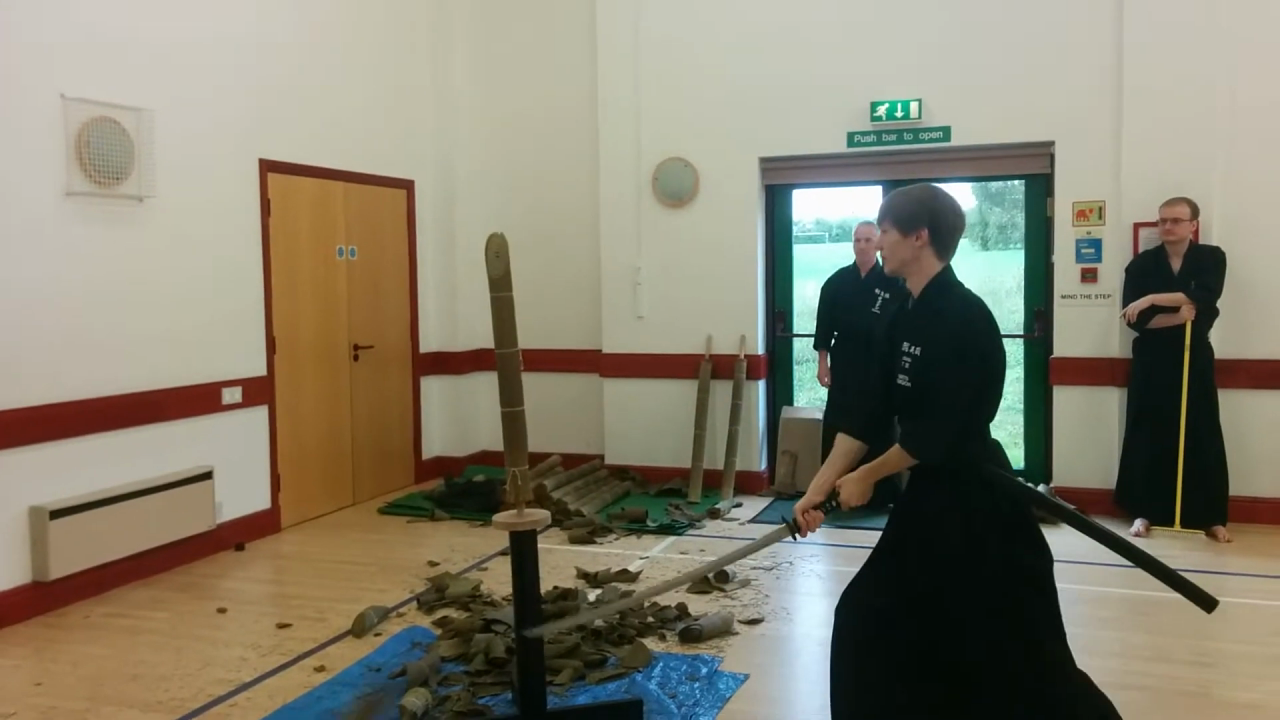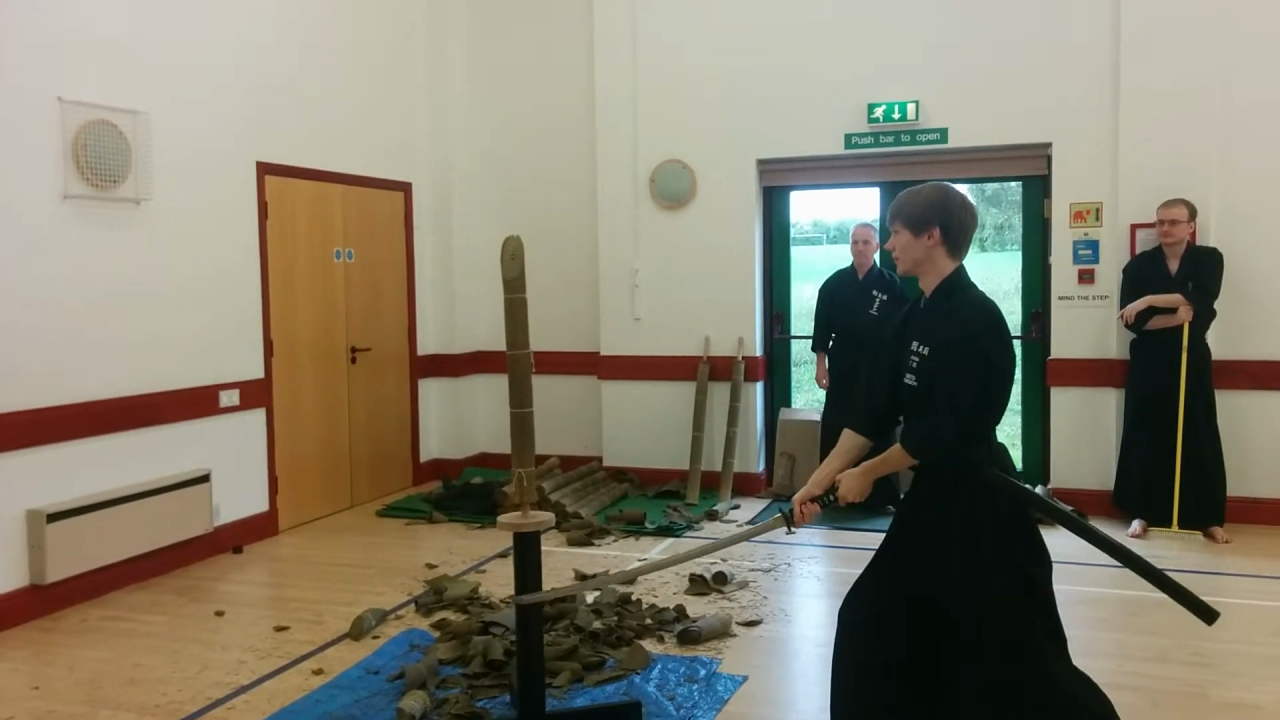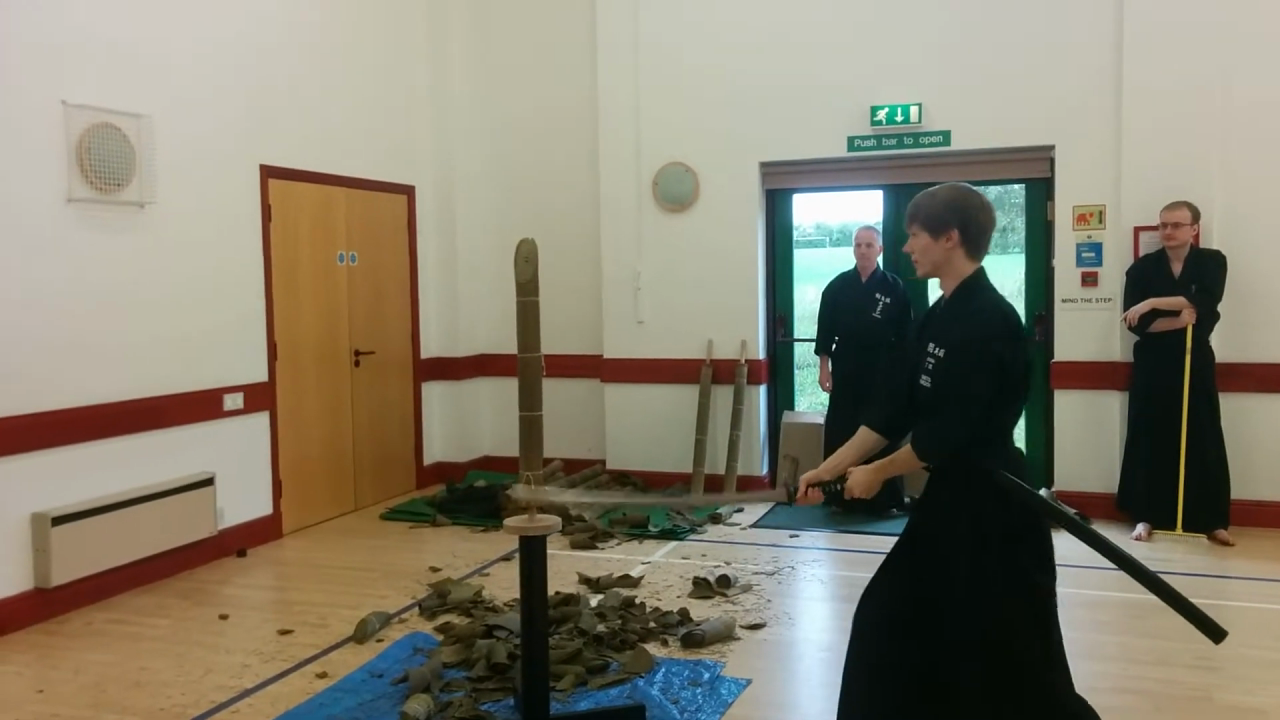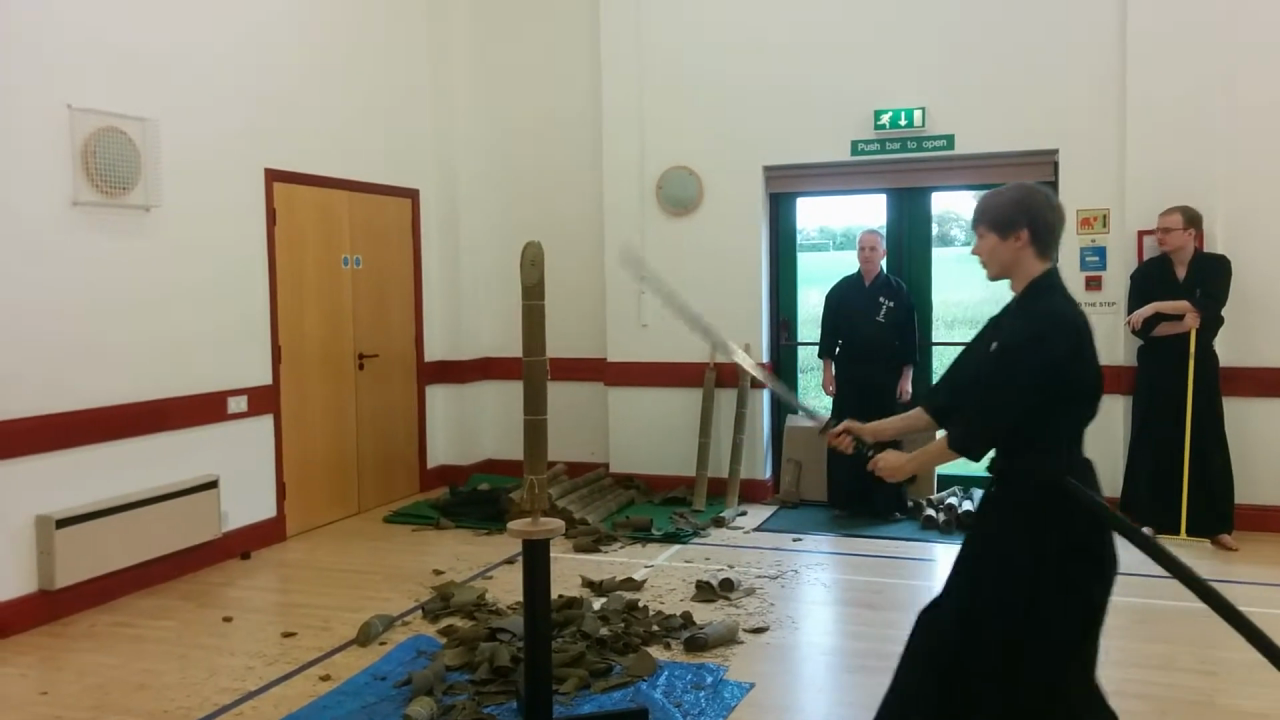
dt=0.3s
person 1, frame 1
left shoulder: (964, 319)
right shoulder: (907, 317)
left elbow: (936, 432)
right elbow: (870, 411)
left wrist: (866, 477)
right wrist: (820, 485)
left hip: (975, 501)
right hip: (931, 496)
left knee: (1018, 651)
right knee: (871, 620)
person 1, frame 2
left shoulder: (973, 319)
right shoulder: (917, 316)
left elbow: (939, 431)
right elbow: (874, 408)
left wrist: (868, 473)
right wrist: (822, 477)
left hip: (977, 501)
right hip: (936, 494)
left knee: (1012, 648)
right knee: (875, 619)
person 1, frame 3
left shoulder: (990, 323)
right shoulder: (941, 316)
left elbow: (948, 432)
right elbow: (896, 409)
left wrist: (877, 473)
right wrist: (832, 467)
left hip: (990, 504)
right hip: (952, 496)
left knee: (1008, 657)
right knee: (892, 622)
person 1, frame 4
left shoulder: (1050, 323)
right shoulder: (1023, 316)
left elbow: (984, 422)
right elbow: (952, 398)
left wrist: (910, 462)
right wrist: (874, 430)
left hip: (1050, 508)
right hip: (1024, 497)
left knee: (1042, 662)
right knee: (960, 633)
person 2, frame 1
left shoulder: (1211, 258)
right shoulder: (1141, 264)
left elbow: (1203, 298)
right elbow: (1135, 318)
left wrist: (1152, 299)
right wrist: (1178, 316)
left hip: (1194, 357)
right hip: (1152, 359)
left knee: (1202, 436)
right knee: (1147, 435)
left ankle: (1211, 517)
right ankle: (1143, 512)
person 2, frame 2
left shoulder: (1208, 260)
right shoulder: (1139, 265)
left elbow: (1200, 301)
right elbow: (1132, 320)
left wrist: (1150, 300)
right wrist: (1175, 317)
left hip: (1191, 358)
right hip: (1150, 360)
left knee: (1199, 438)
right knee: (1145, 437)
left ankle: (1208, 517)
right ankle: (1141, 513)
person 2, frame 3
left shoulder: (1212, 262)
right shoulder: (1142, 268)
left elbow: (1204, 303)
right elbow: (1137, 323)
left wrist: (1153, 303)
right wrist: (1178, 319)
left hip: (1195, 361)
right hip: (1153, 363)
left knee: (1204, 440)
right knee: (1148, 439)
left ankle: (1213, 520)
right ankle: (1146, 516)
person 2, frame 4
left shoulder: (1216, 266)
right shoulder: (1146, 272)
left elbow: (1208, 308)
right elbow: (1139, 326)
left wrist: (1157, 306)
right wrist: (1181, 324)
left hip: (1199, 366)
right hip: (1157, 367)
left knee: (1207, 445)
right knee: (1152, 444)
left ankle: (1217, 525)
right ankle: (1149, 520)
person 3, frame 1
left shoulder: (891, 283)
right shoulder: (837, 282)
right elbow: (824, 324)
right wrist: (823, 362)
right hip: (844, 367)
left knee: (880, 431)
right knee: (838, 429)
left ankle: (881, 493)
person 3, frame 2
left shoulder: (890, 284)
right shoulder: (834, 284)
right elbow: (822, 326)
right wrist: (821, 364)
right hip: (842, 368)
left knee: (879, 432)
right knee: (836, 431)
left ankle: (881, 496)
person 3, frame 3
left shoulder: (893, 287)
right shoulder: (837, 286)
left elbow: (905, 333)
right elbow: (825, 329)
right wrist: (824, 367)
left hip: (881, 372)
right hip: (845, 371)
right knee: (840, 433)
left ankle: (885, 499)
right ankle: (843, 497)
person 3, frame 4
left shoulder: (897, 291)
right shoulder: (841, 290)
left elbow: (909, 338)
right elbow: (829, 333)
left wrist: (906, 378)
right wrist: (827, 371)
left hip: (885, 376)
right hip: (849, 375)
left ankle: (888, 504)
right ankle: (847, 501)
